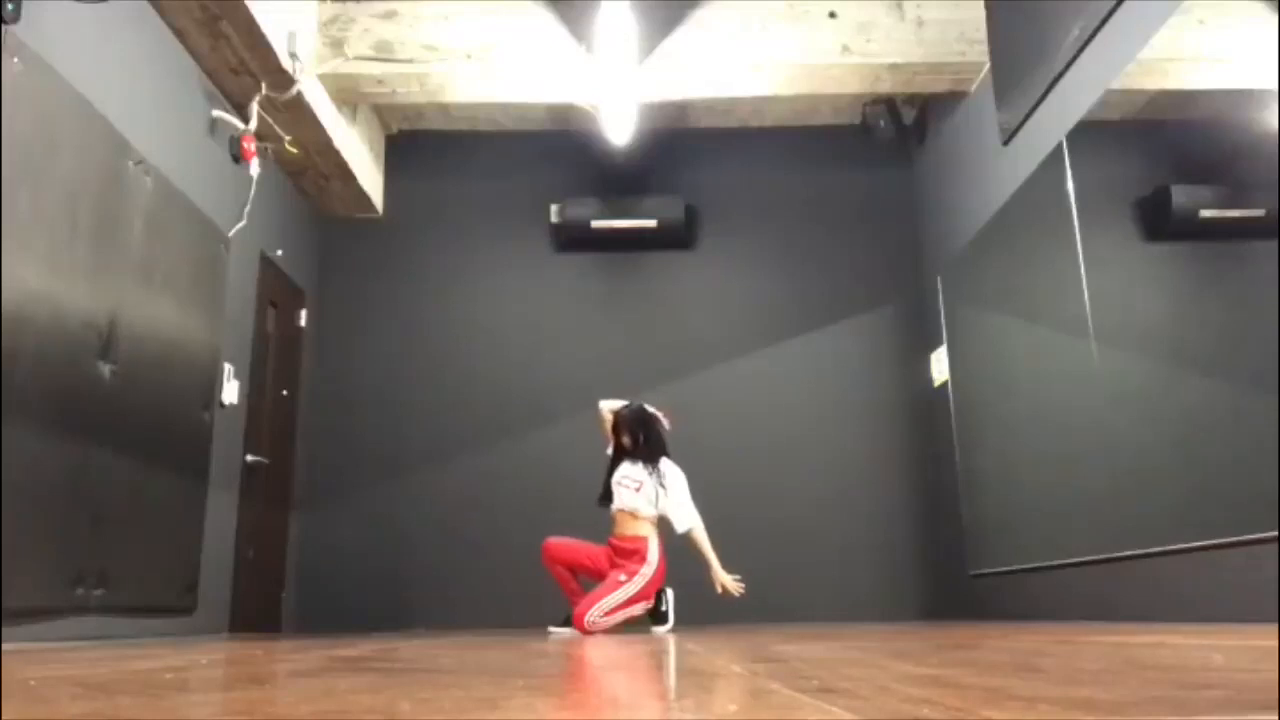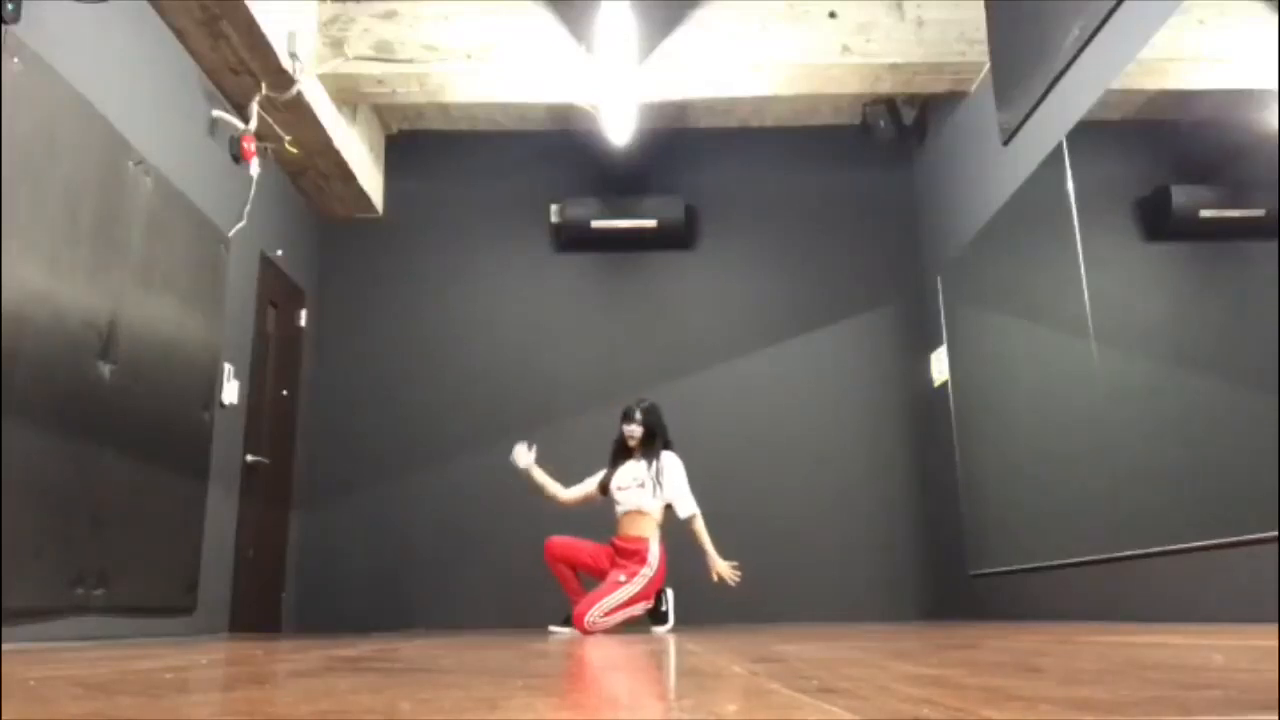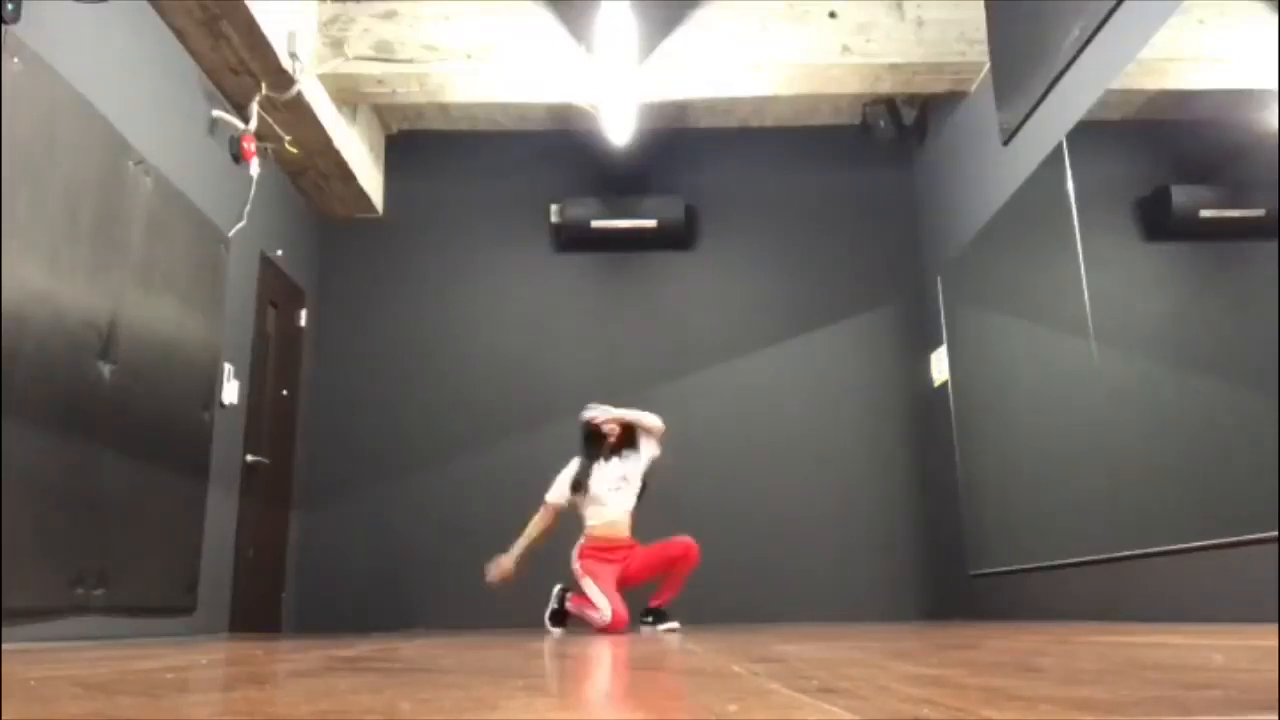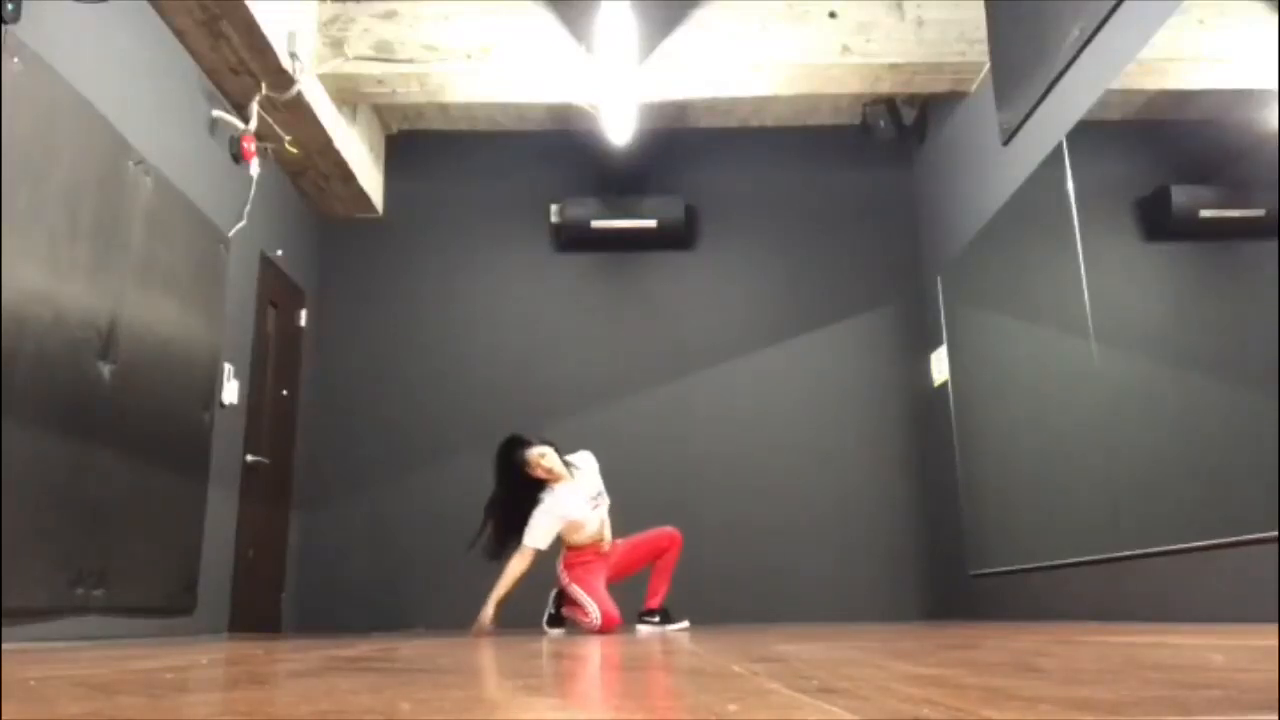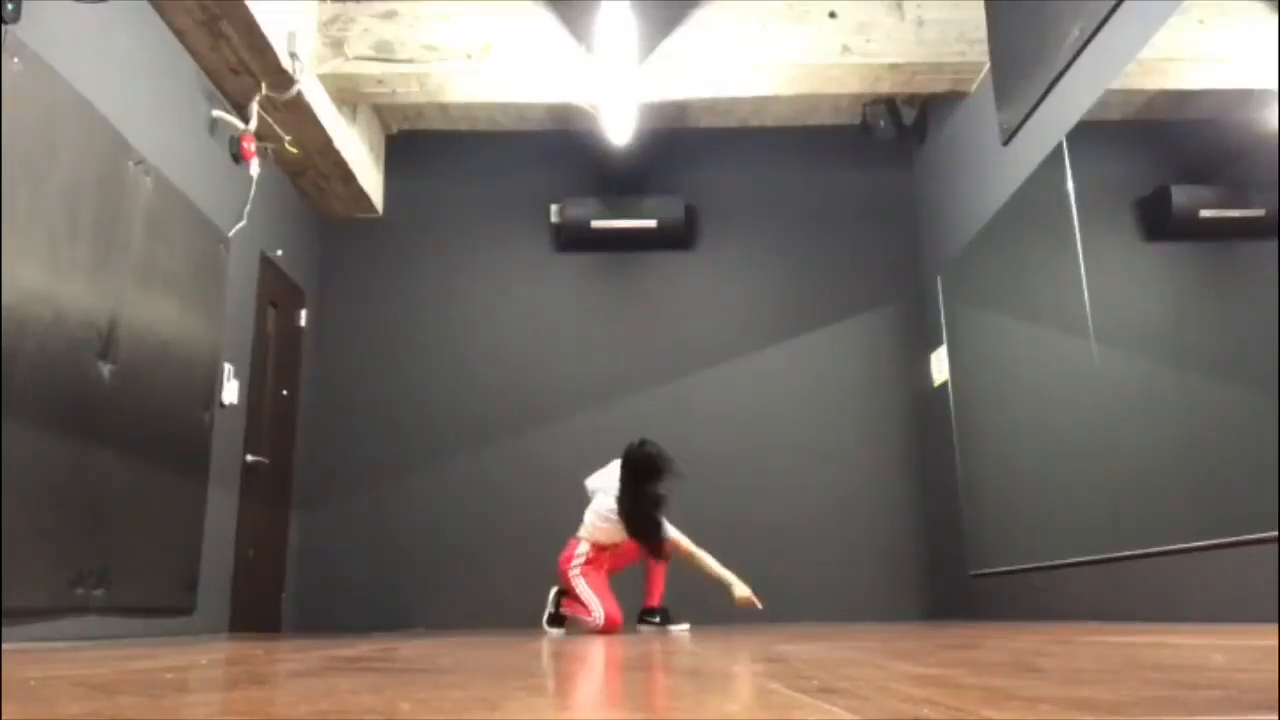
dt=1s
person 1, frame 1
left shoulder: (666, 471)
right shoulder: (622, 459)
left elbow: (691, 521)
right elbow: (604, 407)
left wrist: (716, 568)
right wrist: (642, 411)
left hip: (644, 560)
right hip: (615, 553)
left knee: (587, 621)
right knee: (553, 548)
left ankle: (652, 602)
right ankle: (580, 608)
person 1, frame 2
left shoulder: (667, 461)
right shoulder: (617, 468)
left elbow: (691, 511)
right elbow: (567, 496)
left wrist: (712, 557)
right wrist: (531, 469)
left hip: (647, 559)
right hip: (616, 553)
left knee: (586, 621)
right knee: (555, 547)
left ankle: (652, 603)
right ankle: (582, 609)
person 1, frame 3
left shoulder: (633, 459)
right shoulder: (580, 467)
left elbow: (656, 425)
right elbow: (546, 514)
left wrist: (614, 414)
right wrist: (512, 555)
left hip: (629, 554)
right hip: (593, 557)
left knee: (687, 548)
right knee: (616, 620)
left ankle: (654, 612)
right ankle: (567, 600)
person 1, frame 4
left shoulder: (585, 461)
right shoulder: (549, 507)
right elbow: (523, 556)
left wrist: (606, 526)
right wrist: (490, 604)
left hip: (608, 551)
right hip: (581, 564)
left knee: (669, 537)
right knee: (608, 621)
left ankle: (651, 614)
right ankle: (563, 606)
person 1, frame 5
left shoulder: (618, 468)
right shoulder: (642, 507)
left elbow: (590, 486)
right elbow: (688, 550)
right wrist: (734, 582)
right hip: (581, 561)
left knee: (660, 541)
right knee: (612, 622)
left ankle: (651, 613)
right ankle: (563, 603)
